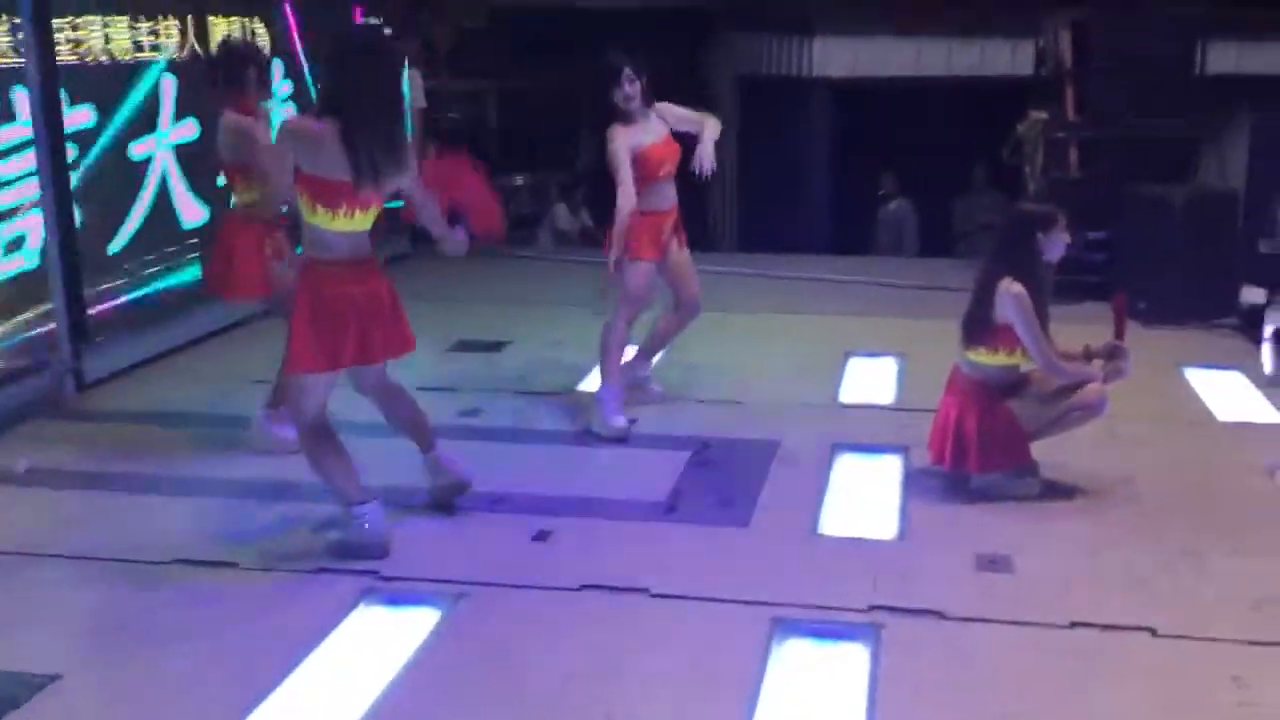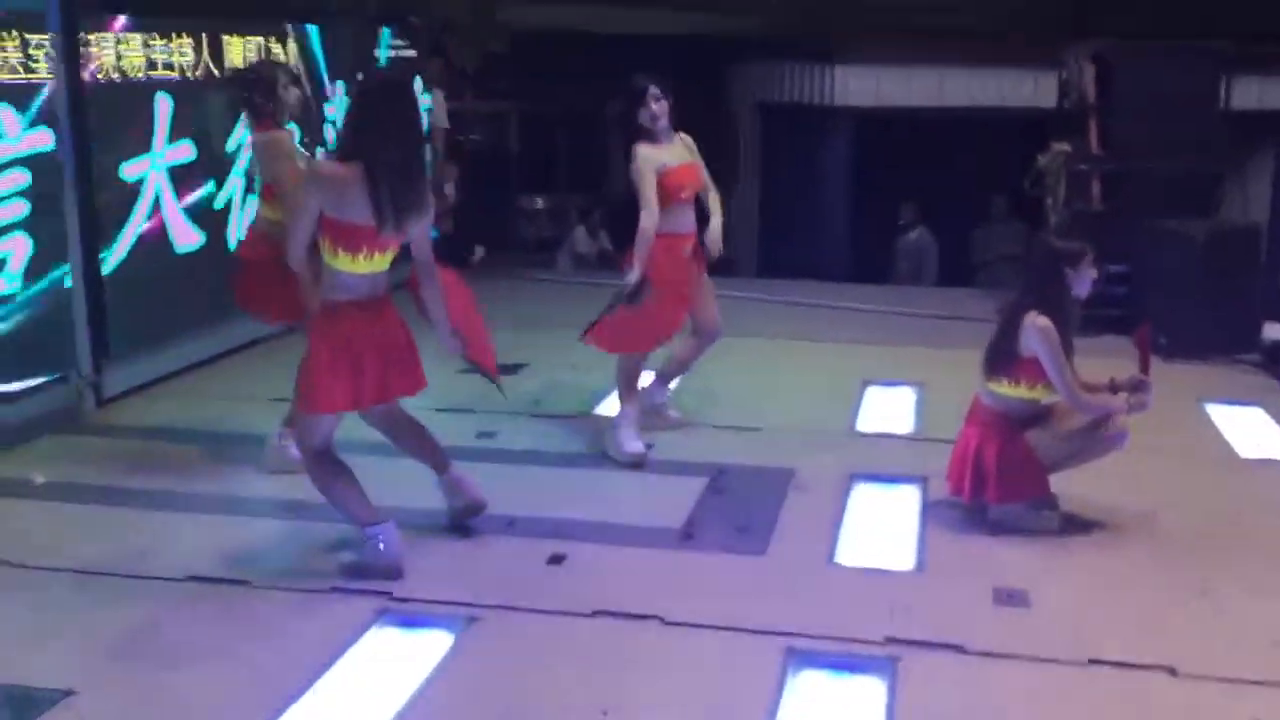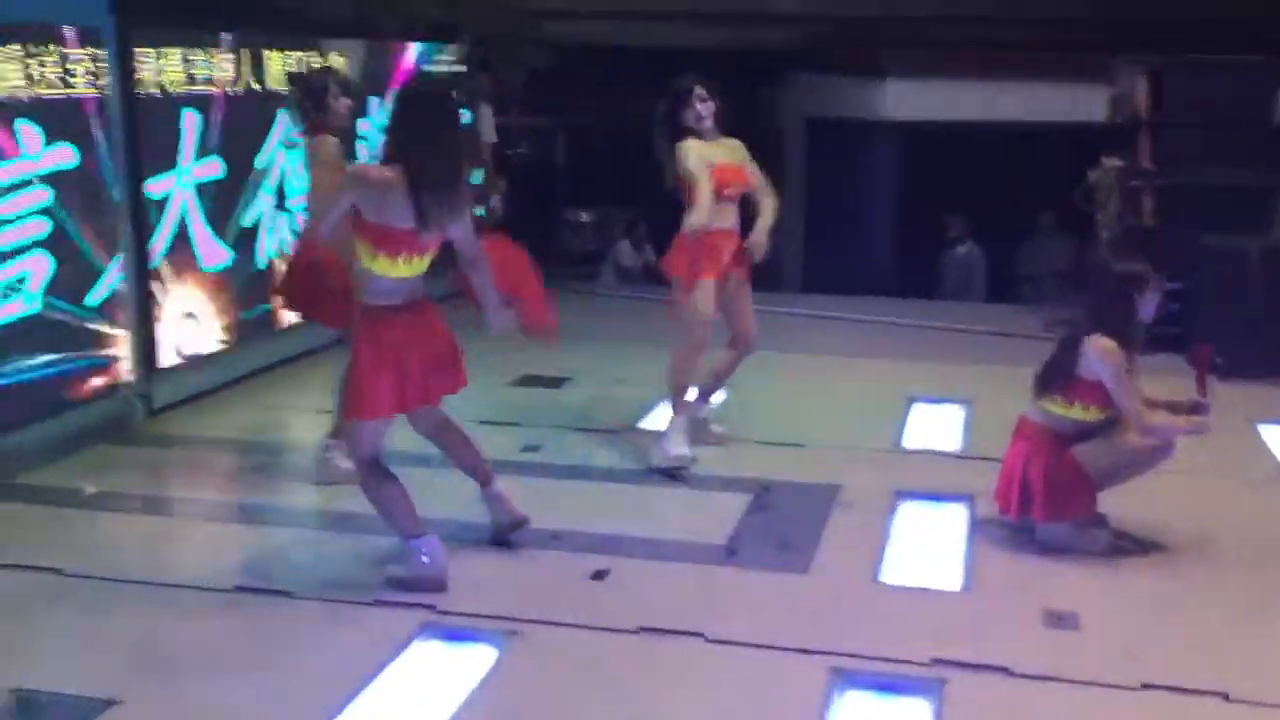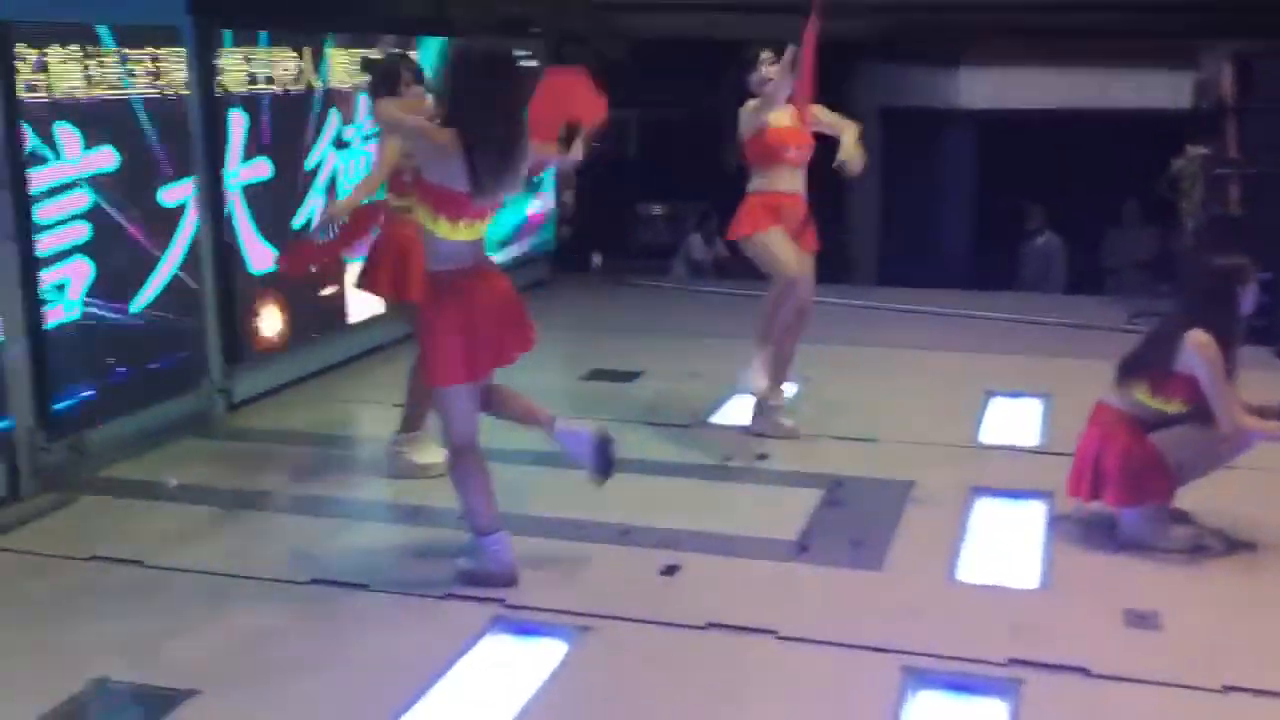
dt=0.2s
person 1, frame 1
left shoulder: (302, 134)
right shoulder: (395, 147)
left elbow: (275, 190)
right elbow: (423, 205)
right wrist: (447, 238)
left hip: (323, 289)
right hip: (369, 284)
left knee: (308, 416)
right knee: (377, 384)
left ankle: (366, 521)
right ankle: (441, 468)
person 1, frame 2
left shoulder: (324, 178)
right shoulder: (417, 191)
left elbow: (296, 254)
right elbow: (426, 268)
left wrist: (312, 295)
right wrist: (444, 330)
left hip: (339, 329)
right hip: (383, 323)
left knee: (313, 445)
right knee: (385, 414)
left ankle: (381, 542)
right ankle: (457, 486)
person 1, frame 3
left shoulder: (367, 181)
right shoulder: (455, 194)
left elbow: (318, 232)
right elbow: (472, 258)
right wrist: (495, 308)
left hip: (380, 333)
right hip: (423, 325)
left knee: (365, 455)
right knee: (430, 419)
left ankle: (426, 557)
right ankle: (498, 502)
person 1, frame 4
left shoulder: (431, 141)
right shoulder: (514, 149)
left elbow: (381, 110)
right elbow: (545, 156)
left wrist: (413, 105)
right wrist: (570, 153)
left hip: (451, 298)
right hip: (489, 288)
left knee: (460, 436)
right knee: (483, 391)
left ankle: (495, 553)
right ankle: (568, 433)
person 2, frame 1
left shoulder: (252, 117)
right shoulder: (240, 125)
right elbow: (275, 182)
left hip: (265, 232)
right hip: (249, 238)
left ankle: (279, 410)
right ankle: (272, 420)
person 2, frame 2
left shoulder: (274, 138)
right shoulder: (277, 141)
right elbow: (296, 204)
left hip: (278, 250)
right hip: (275, 254)
left ankle: (296, 430)
right ankle: (286, 440)
person 2, frame 3
left shoulder: (326, 145)
right shoulder: (326, 147)
right elbow: (323, 211)
left hip: (332, 256)
right hip: (329, 258)
left ankle: (341, 441)
right ankle: (335, 449)
person 2, frame 4
left shoulder: (404, 129)
right shoulder: (400, 132)
right elbow: (380, 172)
right wrist: (348, 203)
left hip: (410, 239)
right hip: (407, 242)
left ankle: (411, 434)
right ankle: (409, 440)
person 3, frame 1
left shoulder: (662, 113)
right shoulder: (618, 135)
left elbow: (711, 123)
right elbow: (626, 192)
left wrist: (706, 144)
right wrist: (617, 246)
left hip: (669, 223)
right hip: (642, 226)
left knee: (690, 302)
right knee: (628, 308)
left ankle: (638, 367)
right ankle: (609, 399)
person 3, frame 2
left shoulder: (684, 141)
right shoulder: (644, 153)
left elbow: (708, 188)
right elbow: (649, 212)
left wrist: (715, 224)
right wrist: (638, 267)
left hip: (690, 248)
right hip: (659, 250)
left knee: (709, 328)
right knee: (642, 333)
left ankle: (655, 393)
right ankle: (625, 423)
person 3, frame 3
left shoulder: (735, 146)
right shoulder: (687, 148)
left elbow: (765, 192)
right elbow: (701, 183)
left wrist: (763, 227)
right wrist: (697, 214)
left hip: (733, 250)
right hip: (700, 248)
left knee: (745, 338)
right knee: (694, 333)
left ankle: (697, 407)
right ankle: (677, 428)
person 3, frame 4
left shoulder: (805, 111)
right shoulder: (752, 111)
left elbow: (847, 126)
right elbow: (770, 104)
left wrist: (849, 142)
right wrist: (785, 80)
left hip: (798, 217)
right hip: (761, 213)
left knee: (800, 307)
right knee: (792, 278)
left ankle: (769, 402)
right ankle: (760, 354)
person 4, frame 1
left shoulder: (1007, 282)
right shoulder: (1013, 292)
left elbow: (1043, 353)
right elbow: (1050, 366)
left wrist: (1091, 354)
right wrist: (1099, 373)
left hip: (986, 394)
right hip: (980, 406)
left knee: (1083, 381)
right knee: (1094, 396)
left ankle: (1002, 450)
right ankle: (995, 467)
person 4, frame 2
left shoulder: (1034, 316)
right shoulder: (1039, 325)
left elbow: (1069, 385)
right elbow: (1076, 401)
left wrist: (1115, 387)
right wrist: (1124, 404)
left hip: (1006, 426)
right hip: (999, 439)
left knee: (1105, 414)
right knee: (1114, 428)
left ankle: (1022, 482)
right ankle: (1012, 502)
person 4, frame 3
left shoulder: (1100, 339)
right shoulder: (1103, 348)
left elbow: (1130, 403)
right elbow: (1144, 424)
left wrist: (1176, 407)
right wrist: (1190, 425)
left hip: (1053, 442)
right hip: (1045, 456)
right knee: (1159, 442)
left ankle: (1073, 503)
right ankle: (1060, 521)
person 4, frame 4
left shoulder: (1192, 331)
right shoulder: (1200, 342)
left elbow: (1221, 404)
right elbow: (1233, 424)
left hip: (1131, 428)
right hip: (1120, 443)
right knee: (1238, 434)
left ankle: (1151, 500)
right ankle: (1144, 514)
